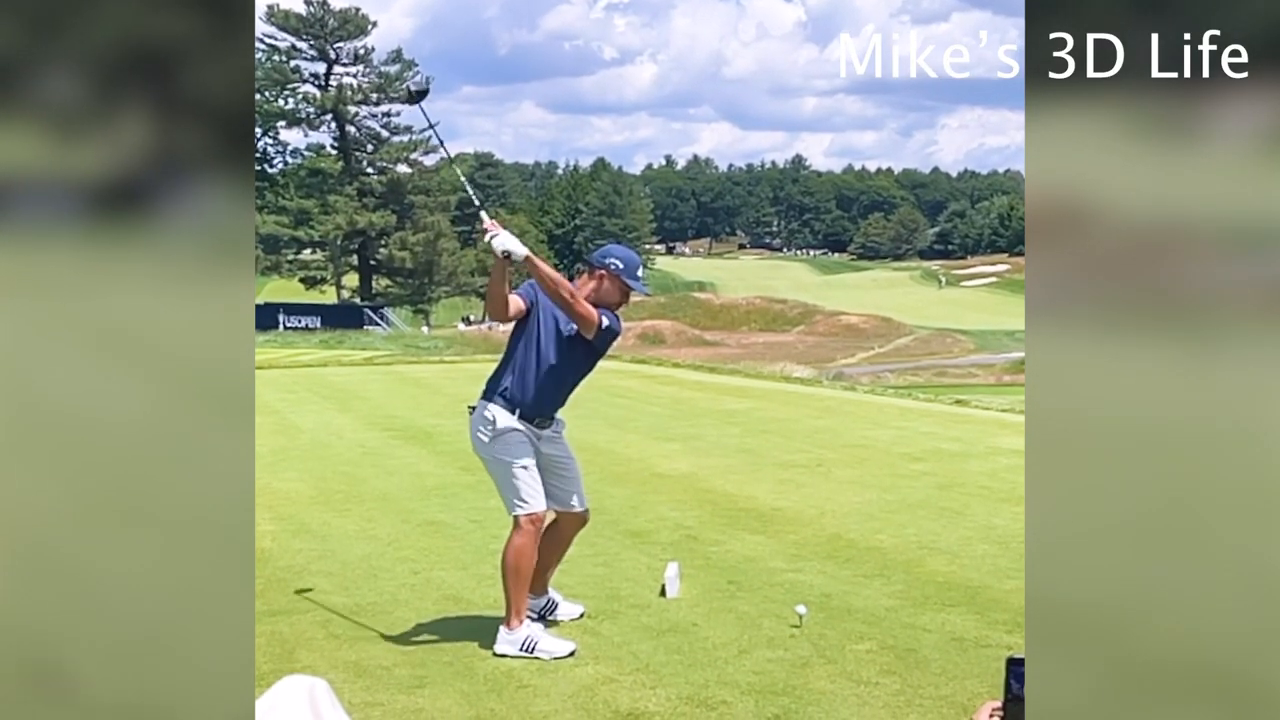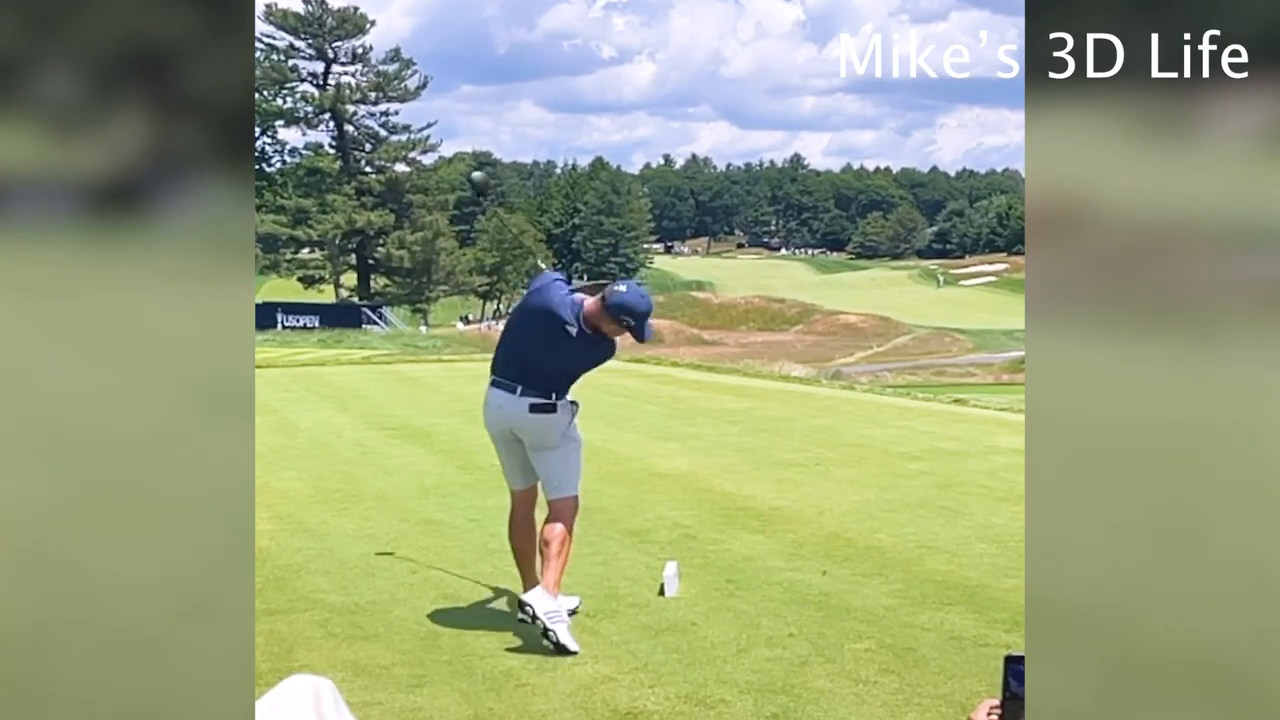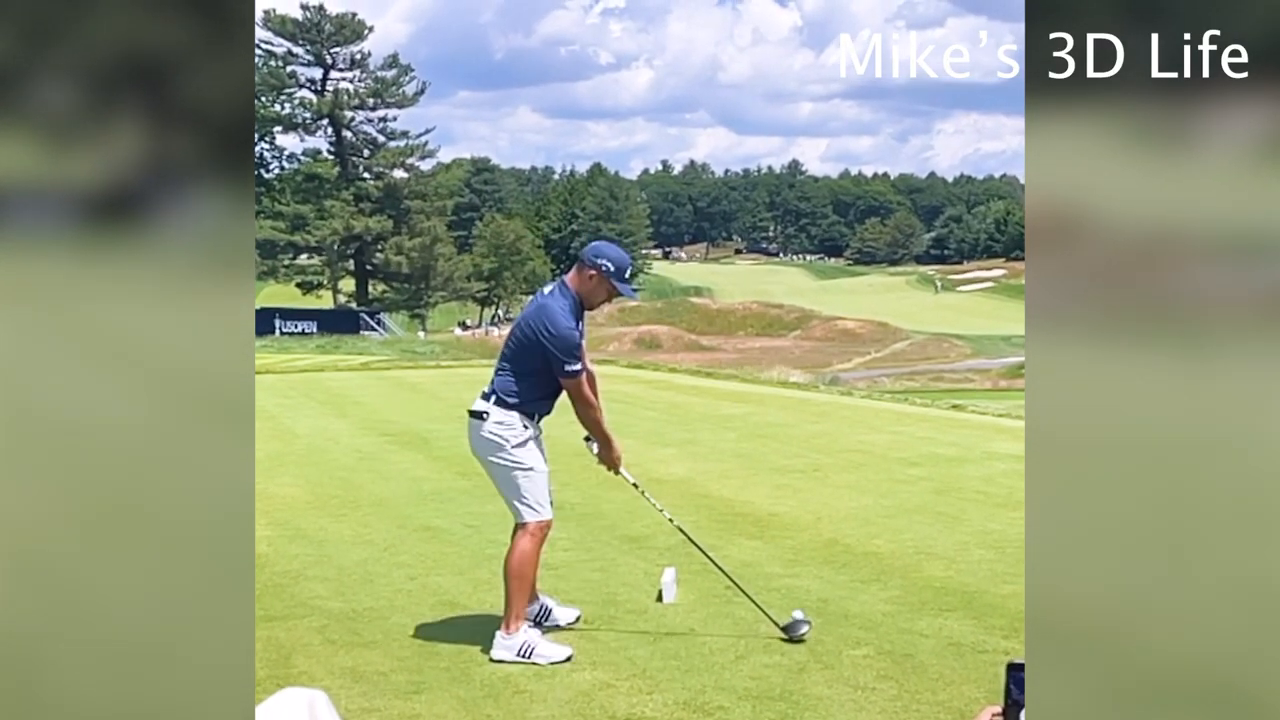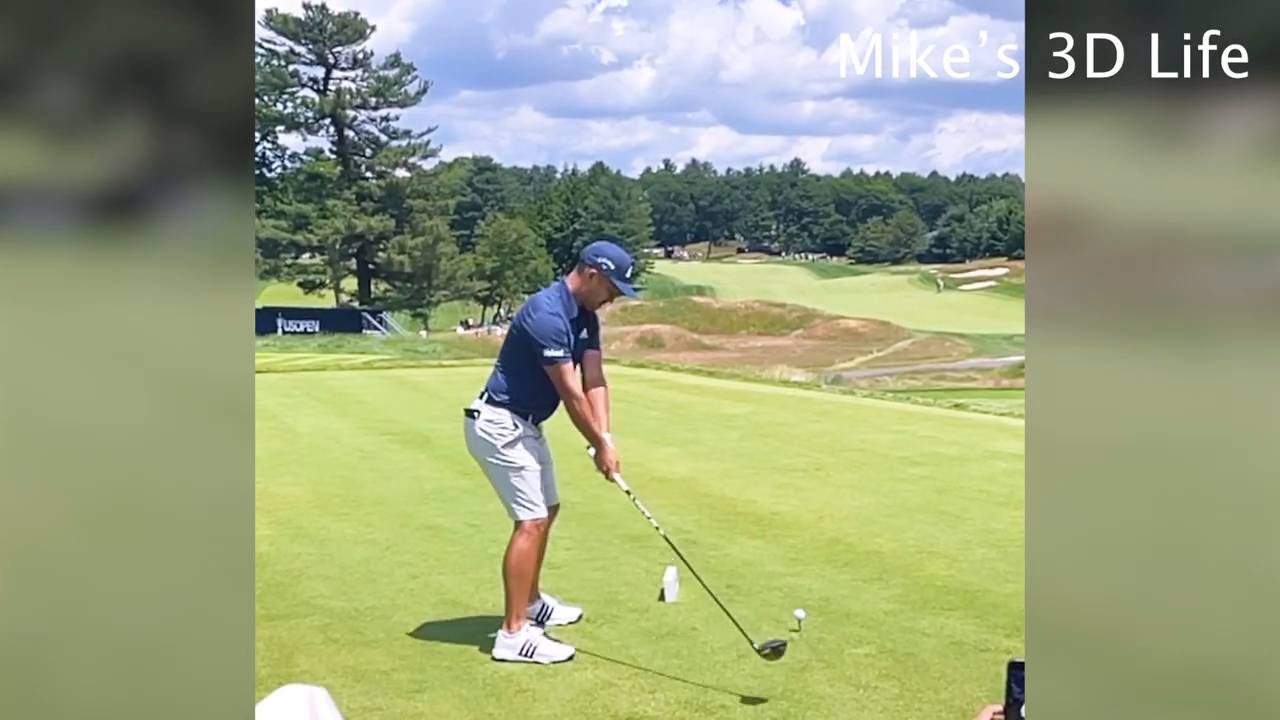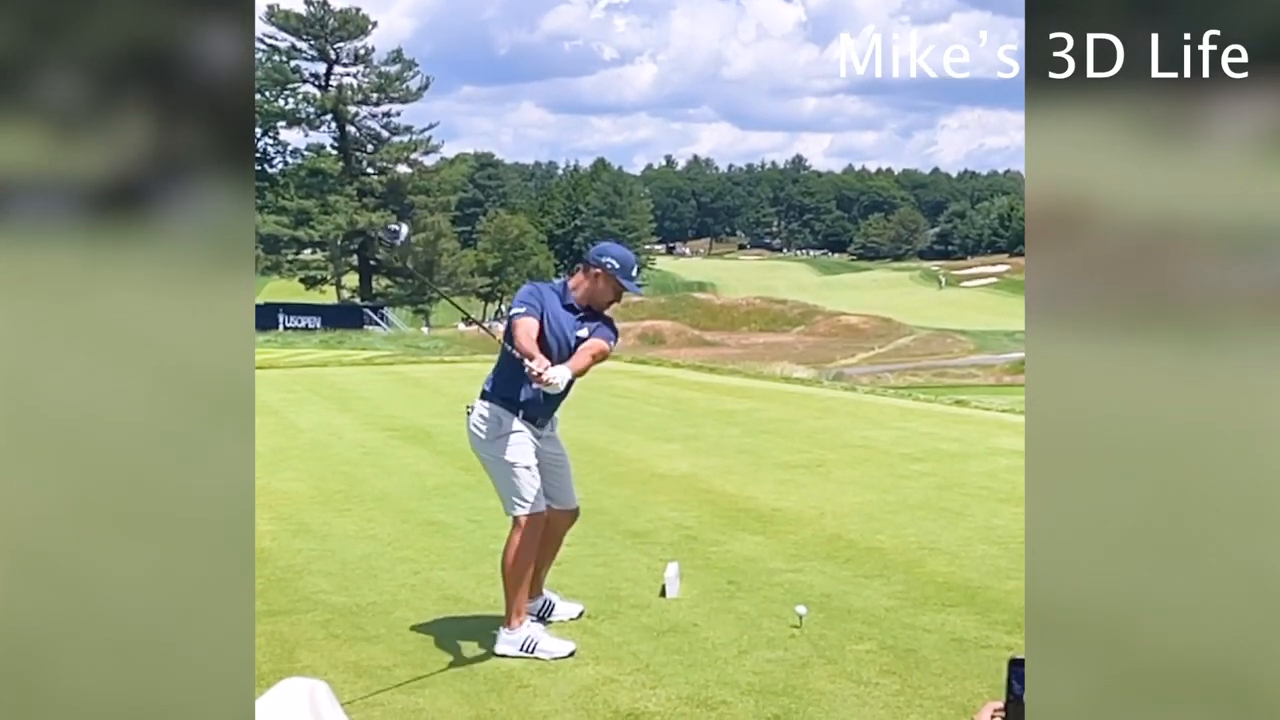
dt=0.5s
person 1, frame 1
left shoulder: (608, 325)
right shoulder: (538, 294)
left elbow: (571, 305)
right elbow: (498, 311)
left wrist: (527, 257)
right wrist: (502, 259)
left hip: (545, 428)
right hip: (501, 422)
left knee: (573, 514)
right knee: (531, 517)
left ankle: (536, 597)
right ankle: (514, 630)
person 1, frame 2
left shoulder: (548, 287)
right shoulder: (593, 346)
left hip: (499, 404)
right hip: (544, 413)
left knee: (522, 499)
right knee: (563, 506)
left ankle: (532, 593)
right ankle: (547, 595)
person 1, frame 3
left shoulder: (564, 301)
right shoulder: (558, 320)
left elbow: (584, 371)
right elbow: (581, 396)
left wrist: (601, 434)
right wrist: (606, 442)
left hip: (513, 422)
right hip: (505, 426)
left knee: (533, 514)
right knee: (535, 522)
left ankle: (529, 604)
right ankle: (512, 634)
person 1, frame 4
left shoulder: (585, 317)
right shoulder: (547, 313)
left elbow: (594, 378)
right elbow: (568, 390)
left wrist: (605, 436)
right wrist: (600, 444)
left hip: (525, 425)
right hip: (500, 425)
left knee: (546, 511)
right knee: (531, 521)
left ankle: (532, 602)
right ankle: (513, 634)
person 1, frame 5
left shoulder: (603, 326)
right shoulder: (536, 294)
left elbow: (591, 353)
right elbow: (524, 337)
left wrist: (564, 371)
right wrist: (537, 363)
left hip: (542, 424)
right hip: (502, 419)
left knee: (564, 511)
right knee: (529, 516)
left ankle: (533, 598)
right ankle: (514, 630)
